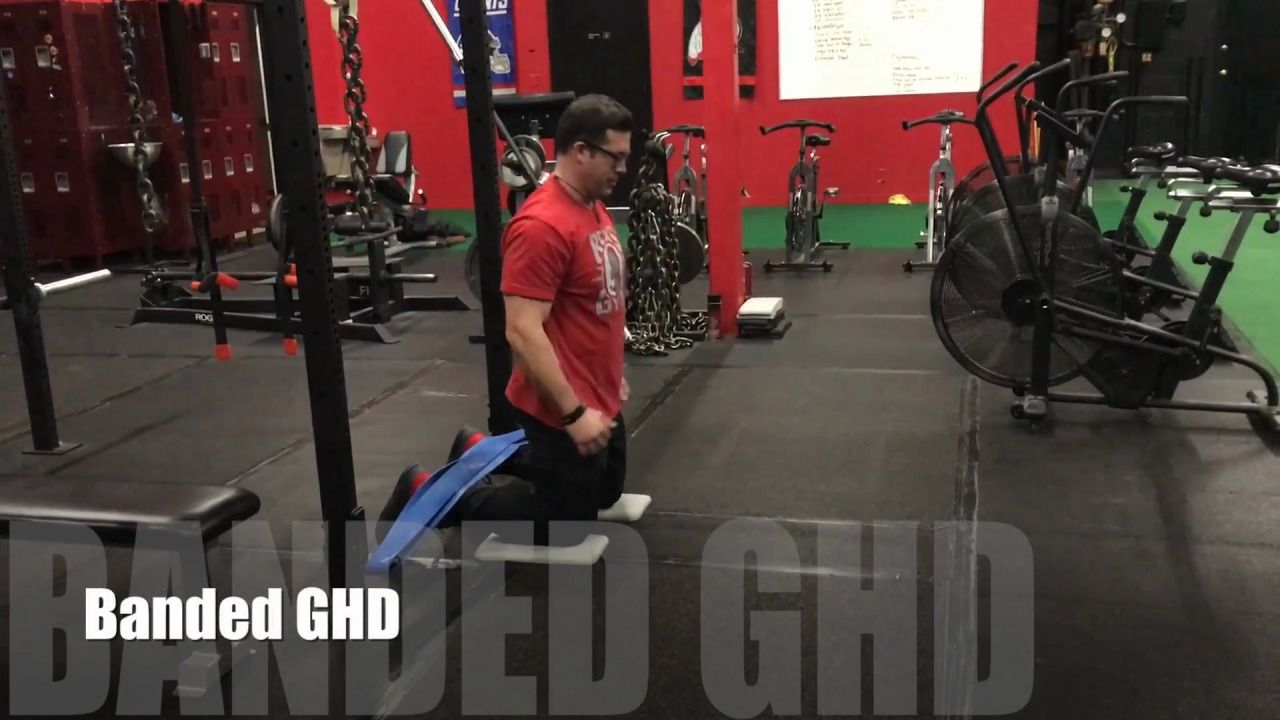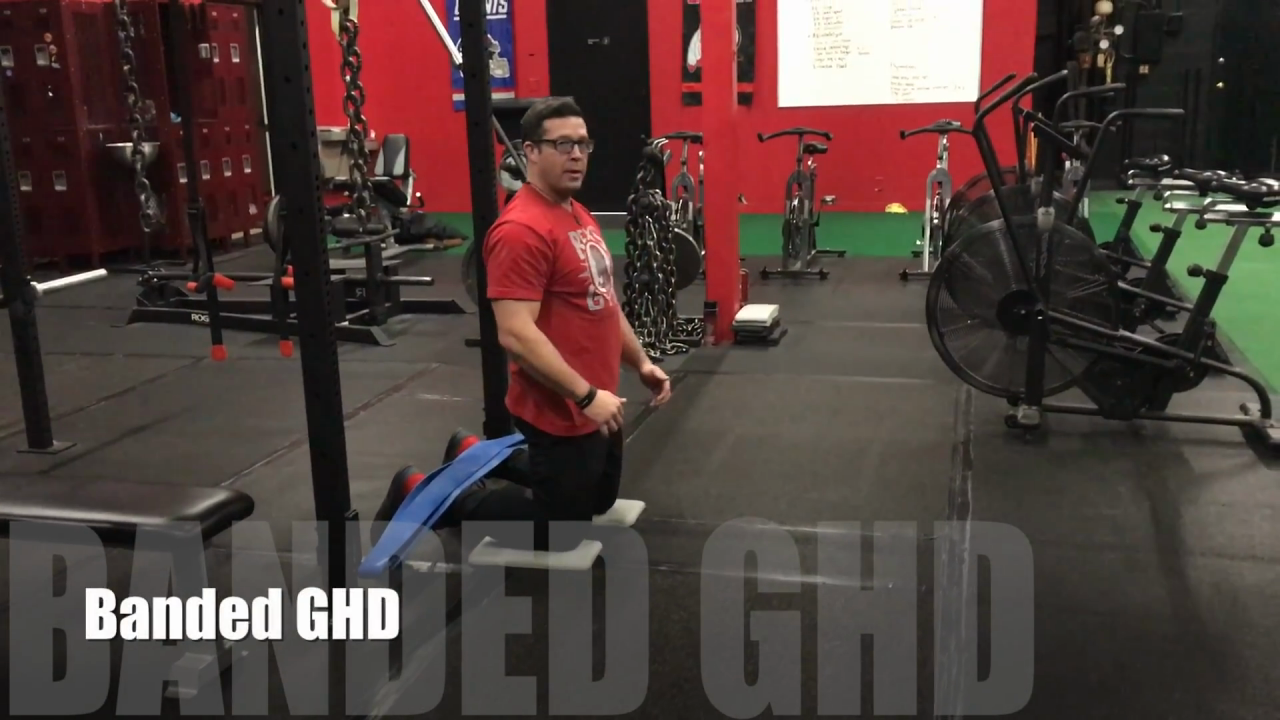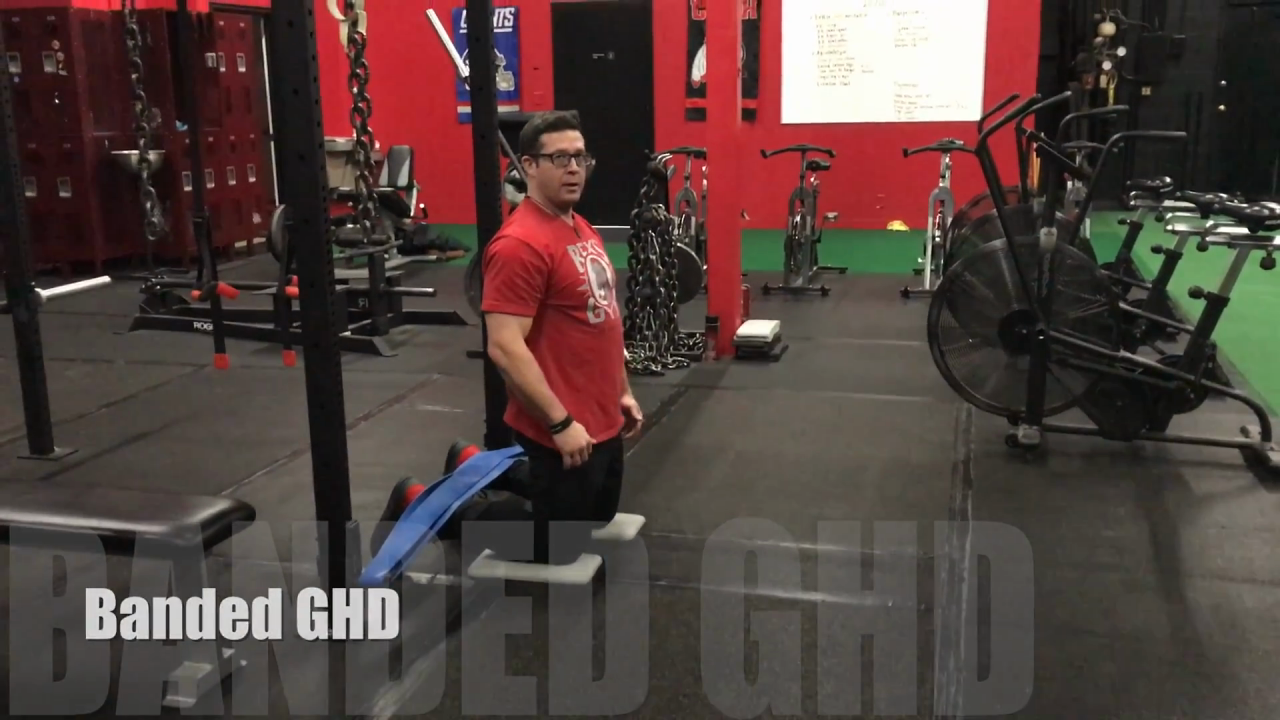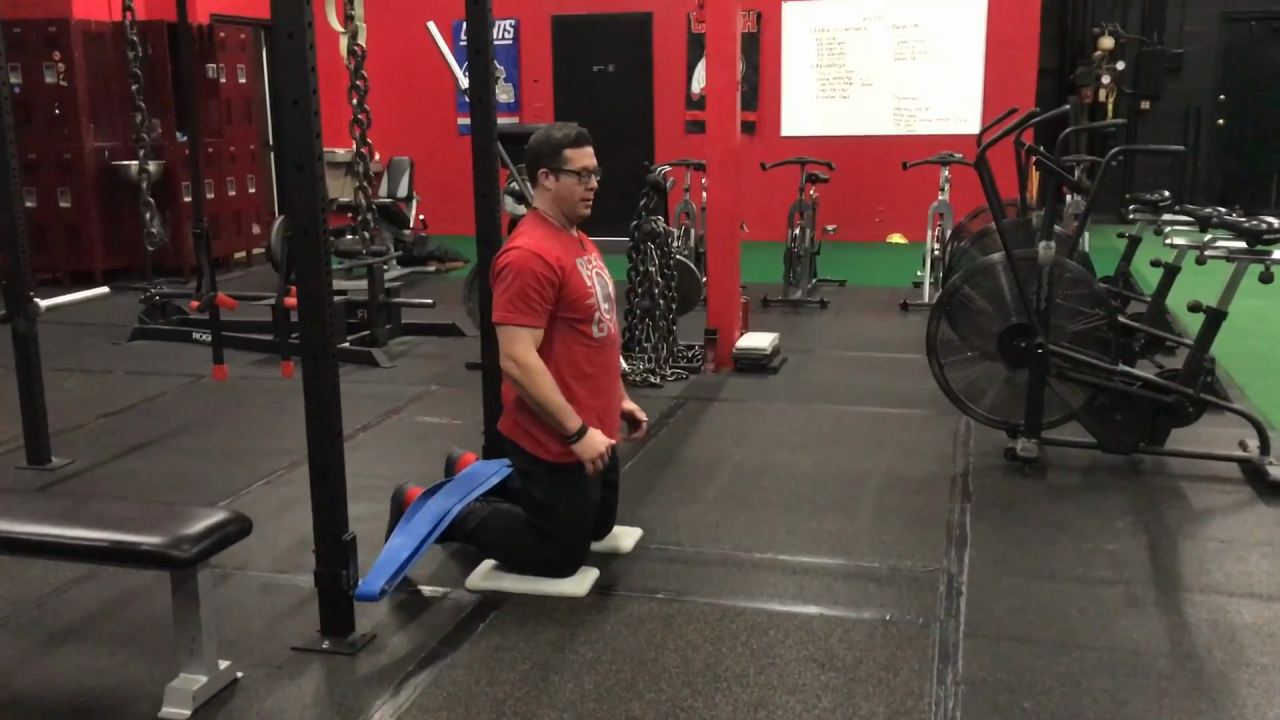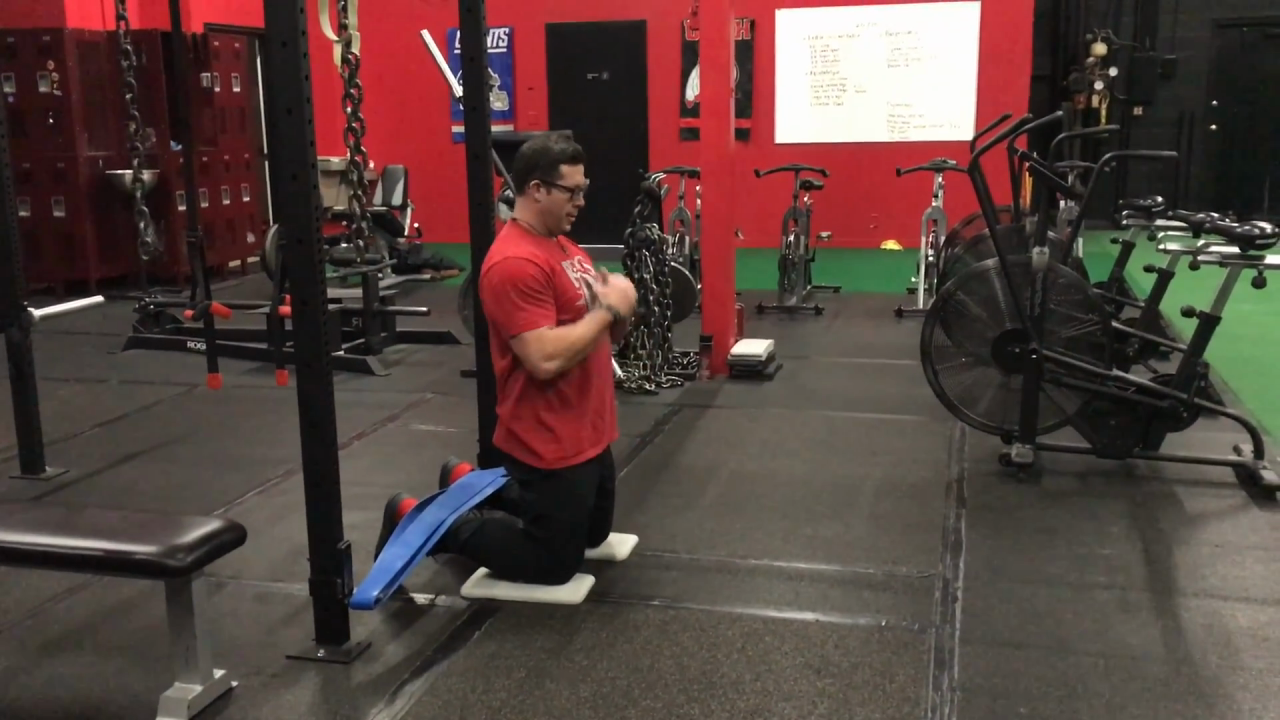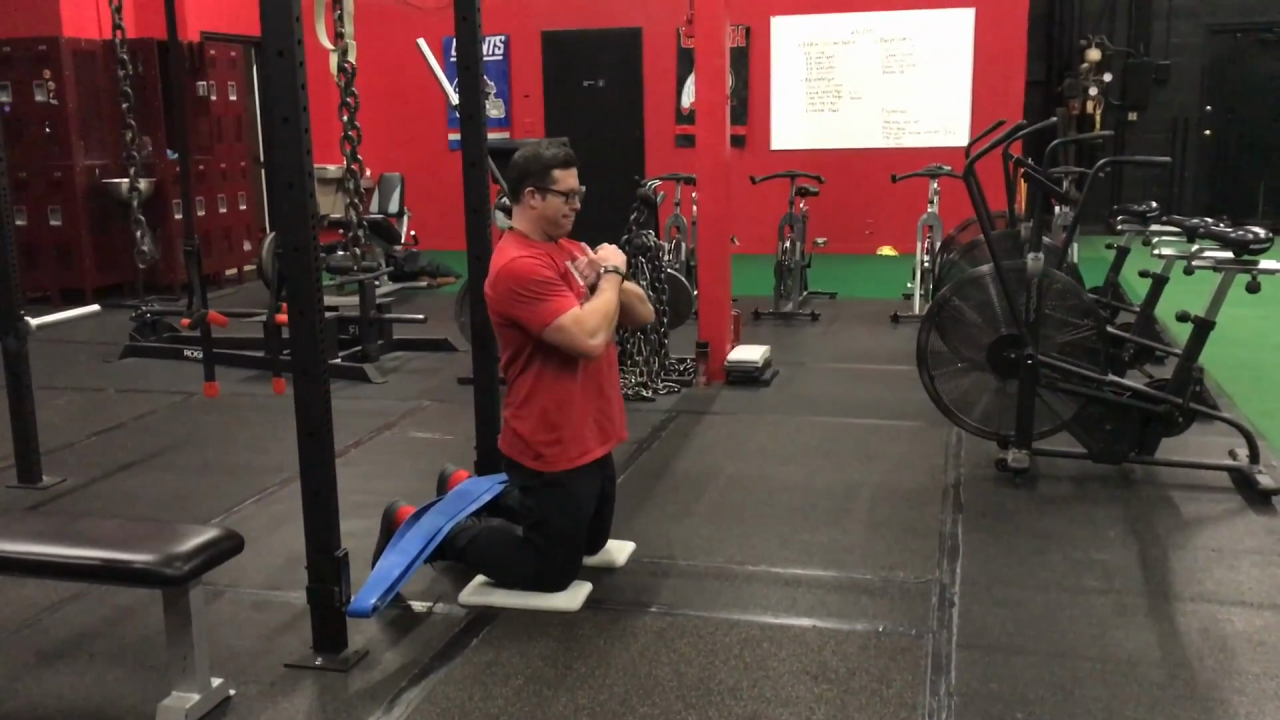
dt=0.4s
person 1, frame 1
left shoulder: (593, 208)
right shoulder: (542, 226)
right elbow: (522, 331)
left wrist: (614, 375)
right wrist: (574, 413)
left hip: (599, 400)
right hip: (562, 408)
left knee: (604, 495)
right knee: (565, 527)
person 1, frame 2
left shoulder: (578, 215)
right shoulder: (521, 230)
right elbow: (516, 334)
left wrist: (641, 362)
right wrist: (586, 395)
left hip: (596, 402)
right hip: (560, 412)
left knee: (598, 501)
right knee: (560, 532)
person 1, frame 3
left shoulder: (582, 229)
right shoulder: (520, 245)
right elbow: (505, 348)
left wrist: (623, 392)
right wrist: (560, 424)
left hip: (599, 418)
right hip: (563, 427)
left knee: (597, 516)
right knee: (559, 546)
person 1, frame 4
left shoulder: (578, 240)
right shoulder: (530, 256)
right elbow: (517, 360)
left wrist: (620, 397)
right wrist: (577, 432)
left hip: (595, 429)
right hip: (555, 438)
left knee: (596, 527)
right knee: (559, 556)
person 1, frame 5
left shoulder: (564, 246)
right shoulder: (514, 264)
left elbow: (582, 320)
right elbow: (545, 358)
left wrist: (615, 303)
right wrist: (608, 311)
left hip: (588, 435)
right hip: (548, 445)
left knee: (593, 535)
right knee: (553, 565)
person 1, frame 6
left shoulder: (570, 249)
right shoulder: (519, 267)
left elbow: (643, 314)
right elbow: (589, 338)
left wrist: (603, 281)
right wrist: (612, 273)
left hip: (590, 439)
right hip: (553, 450)
left knee: (589, 543)
right knee: (551, 572)
